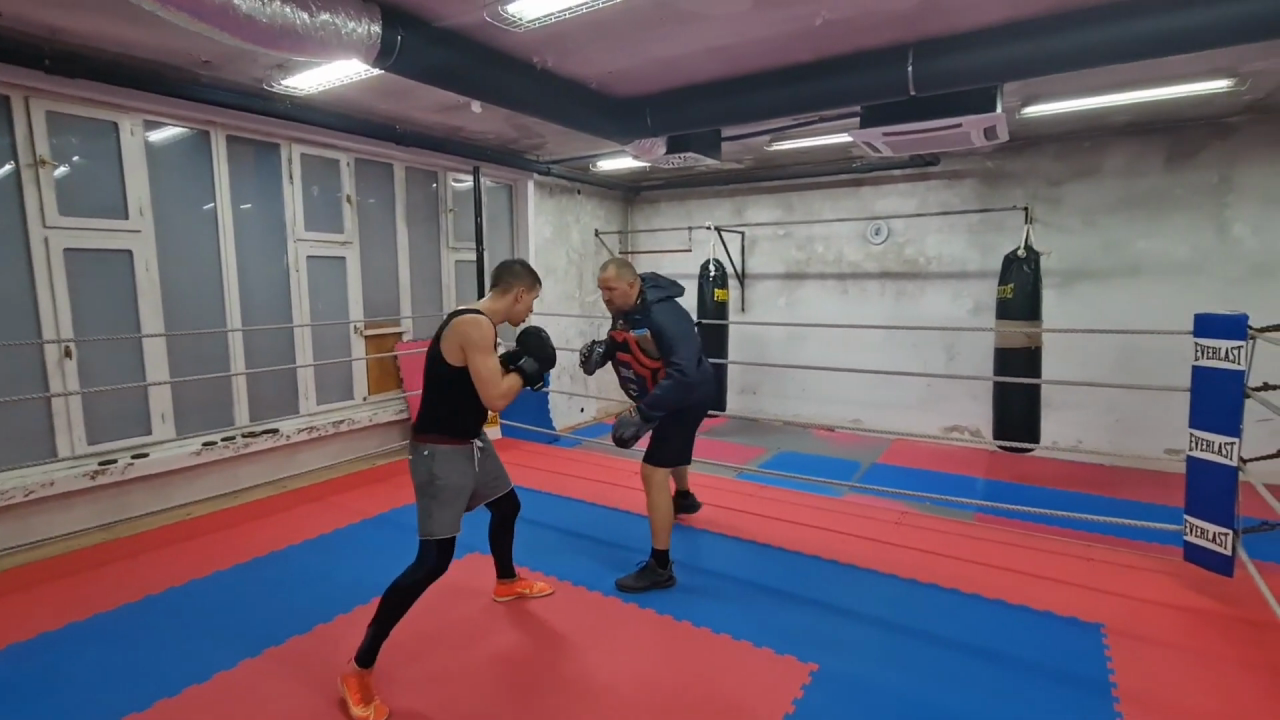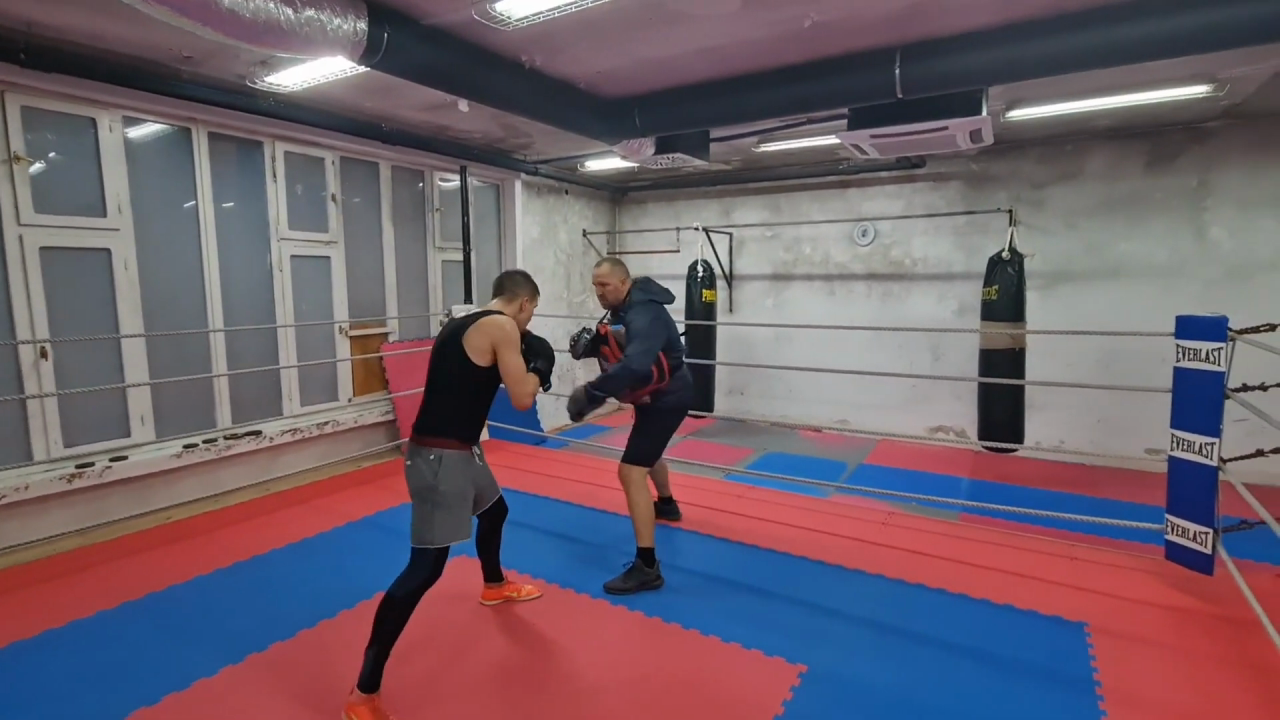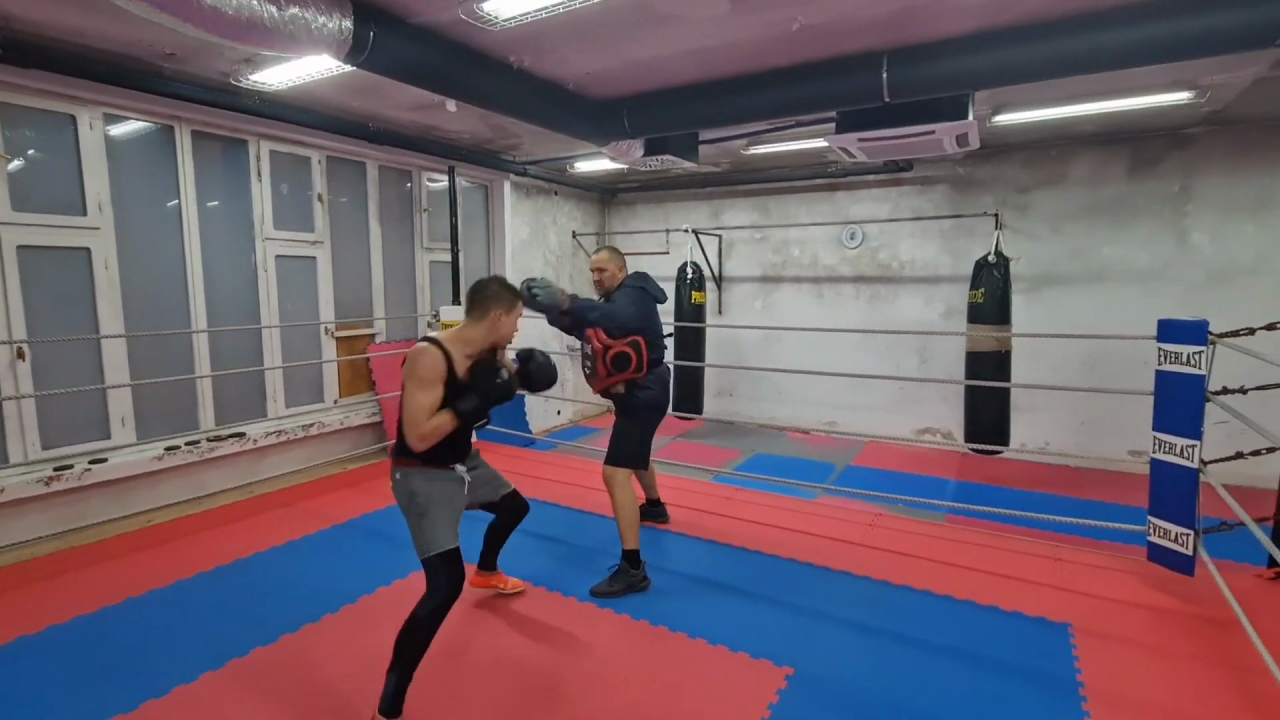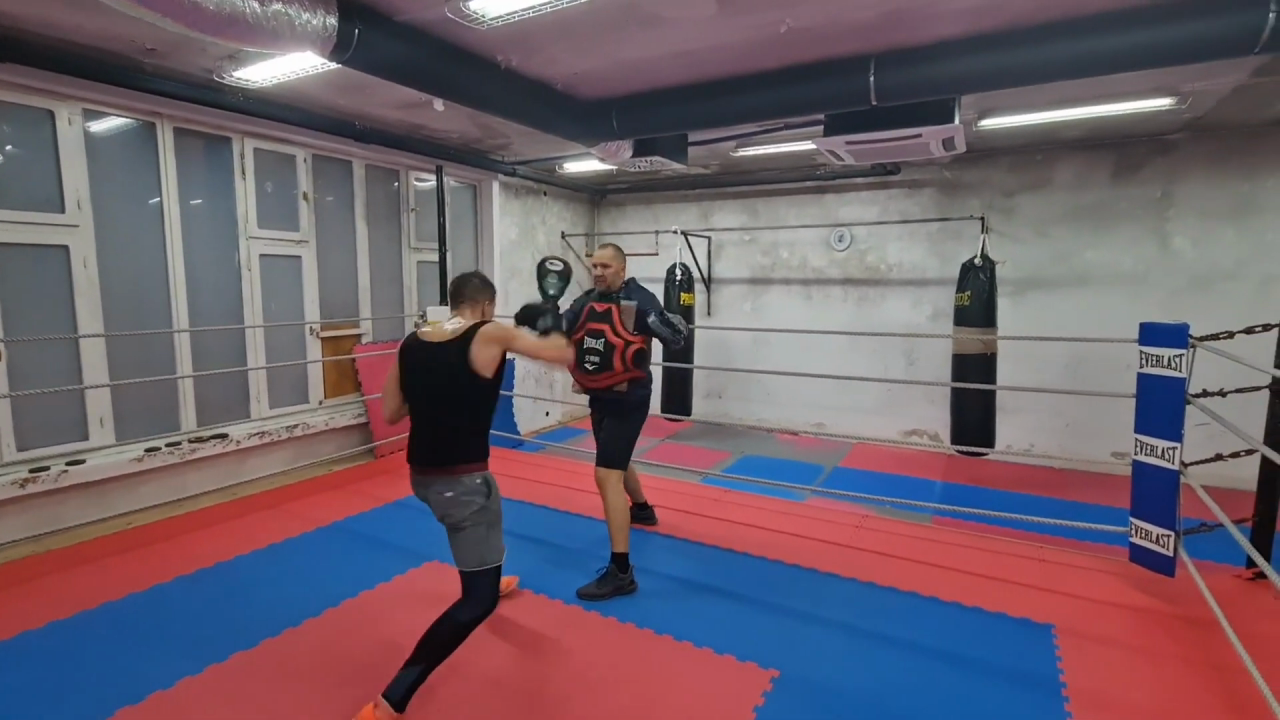
dt=0.3s
person 1, frame 1
left shoulder: (479, 323)
right shoulder: (473, 327)
right elbow: (496, 398)
left wrist: (520, 363)
right wrist: (530, 365)
left hip: (469, 443)
right hip: (439, 451)
left knee: (508, 504)
right knee: (433, 561)
left ankle: (507, 582)
right ankle: (359, 669)
person 1, frame 2
left shoulder: (465, 323)
right shoulder: (502, 326)
right elbow: (523, 398)
left wrist: (519, 365)
right wrist: (538, 367)
left hip: (460, 449)
right hip: (441, 456)
left knee: (495, 510)
right knee: (425, 569)
left ankle: (495, 585)
person 1, frame 3
left shoulder: (483, 348)
right shoulder: (428, 355)
left elbow: (504, 373)
right elbow: (418, 438)
left wrist: (523, 372)
right wrist: (472, 402)
left hip: (462, 462)
right hip: (422, 474)
left knee: (513, 507)
right knee: (446, 584)
left ankle: (486, 574)
person 1, frame 4
left shoulder: (411, 344)
right shoulder: (490, 334)
left elbow: (391, 411)
right elbow: (563, 356)
right wrist: (545, 325)
left hip: (425, 474)
right hip: (465, 479)
right knee: (480, 599)
left ankle: (489, 578)
person 2, frame 1
left shoulder: (665, 316)
right shoulder: (625, 312)
left elbow: (681, 374)
right elbow: (624, 347)
left wrist: (642, 415)
right wrist: (602, 351)
left hip: (687, 396)
right hip: (667, 396)
left knee: (653, 472)
right knee: (668, 450)
left ankle: (660, 567)
right ankle: (684, 497)
person 2, frame 2
left shoulder: (644, 316)
right shoulder: (620, 309)
left elbow: (633, 365)
right elbow: (615, 347)
left wrist: (589, 393)
right wrist: (591, 341)
left hip: (666, 399)
right hip: (653, 397)
left knee: (631, 470)
right knee: (648, 452)
left ankle: (646, 567)
right ankle: (666, 504)
person 2, frame 3
left shoulder: (630, 297)
right shoulder: (613, 298)
left elbow: (603, 318)
right elbow: (594, 330)
left wrist: (556, 299)
right wrist: (564, 315)
left hip: (643, 397)
right hip: (634, 394)
left knee: (615, 473)
right knee: (635, 456)
left ankle: (632, 570)
right ankle: (655, 507)
person 2, frame 4
left shoulder: (638, 299)
right shoulder: (587, 302)
left elbow: (670, 331)
right elbow: (561, 333)
left wrist: (669, 327)
left hip: (626, 399)
right hip: (599, 397)
left knee: (607, 475)
right knee: (617, 461)
left ankle: (620, 572)
right ankle: (642, 509)
